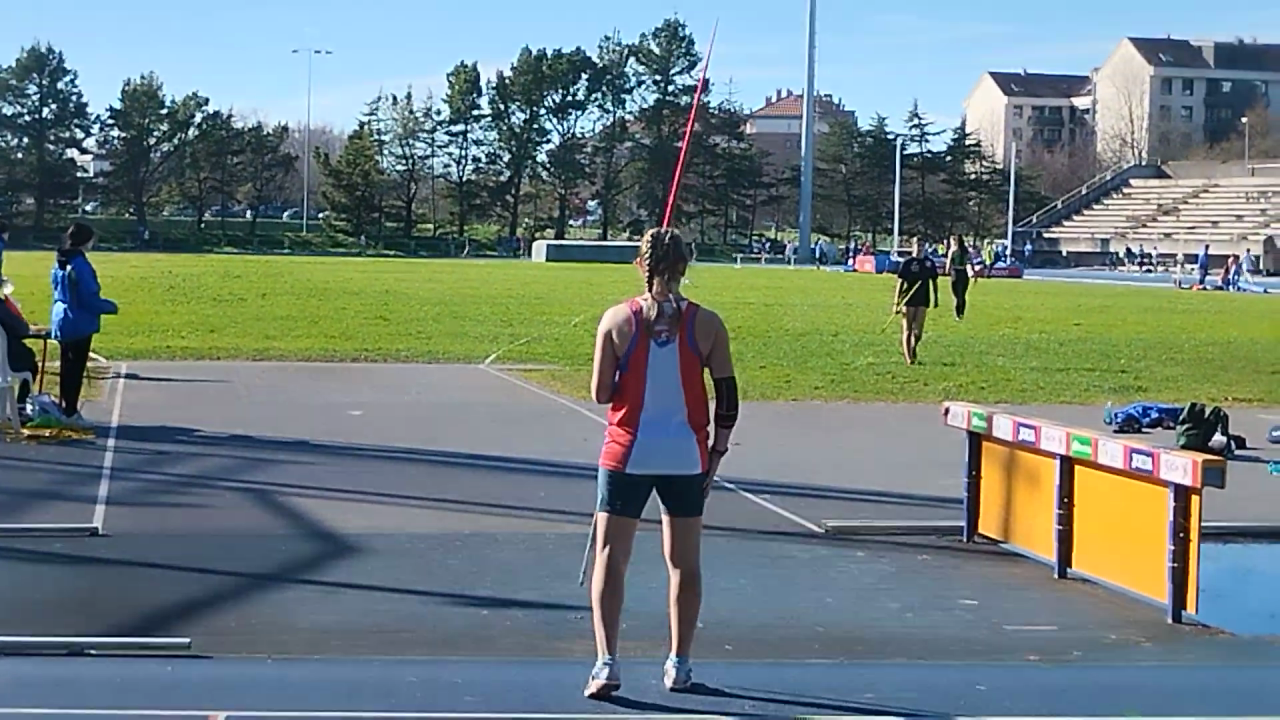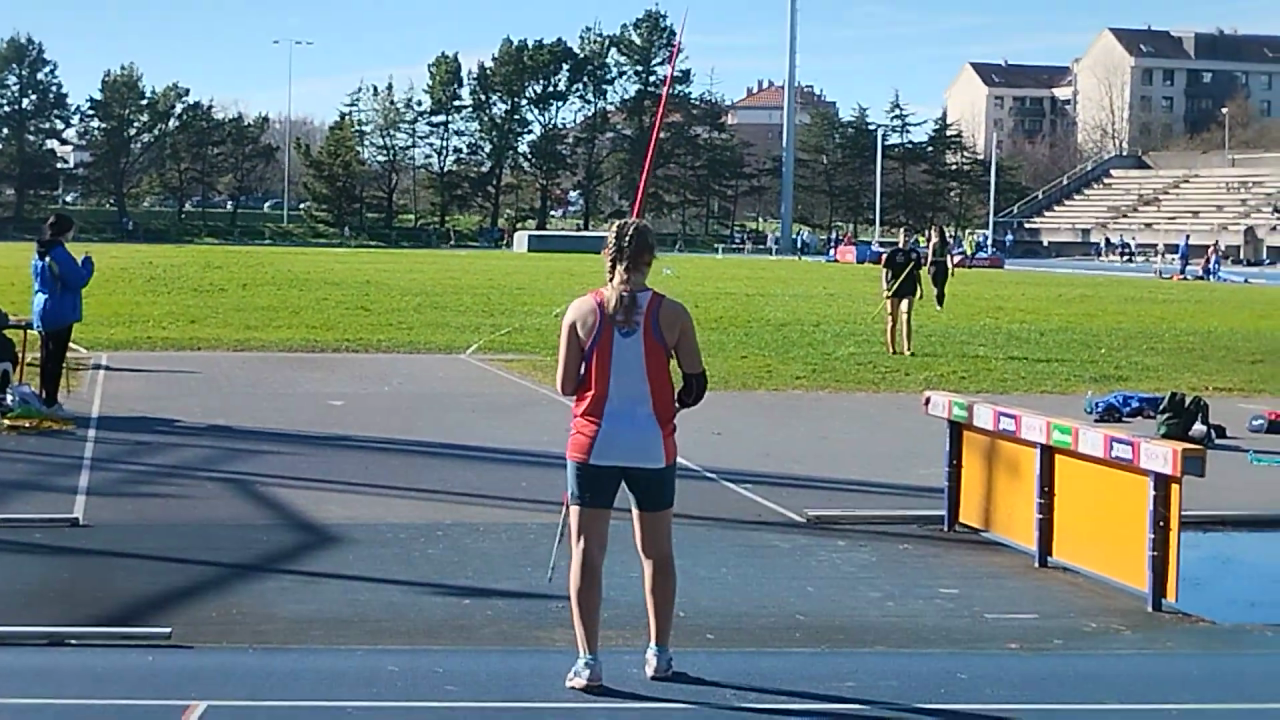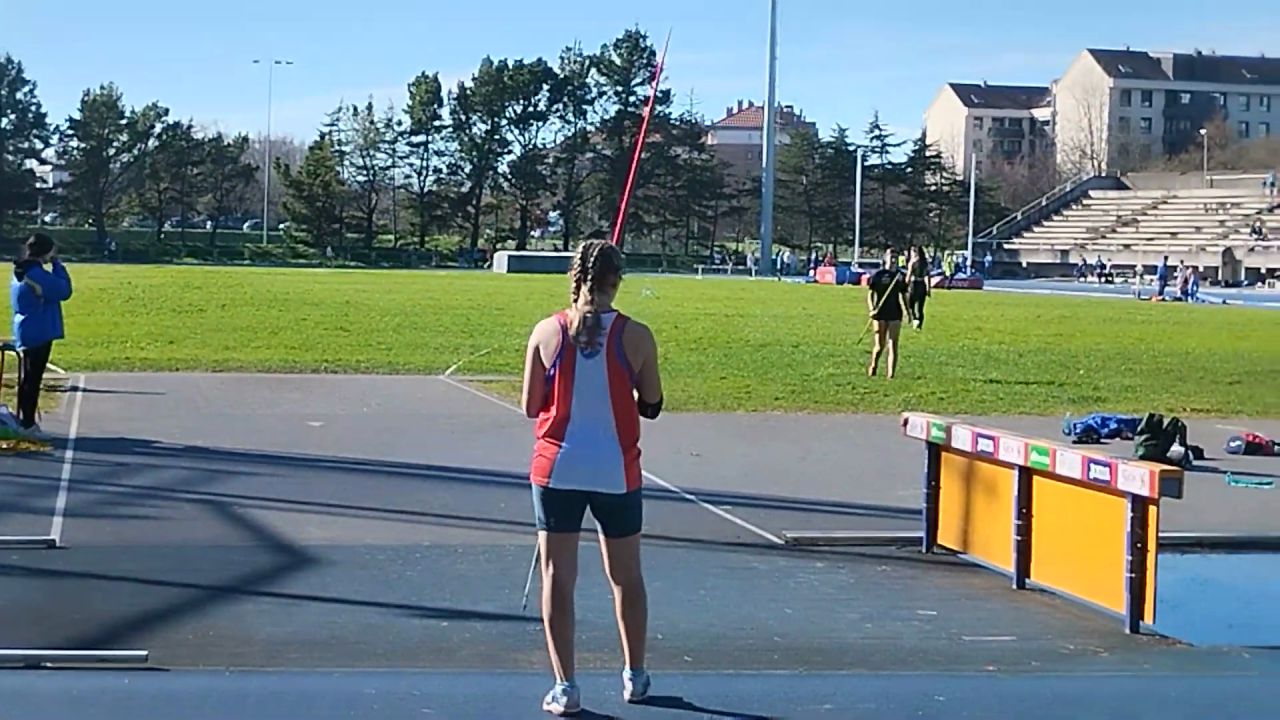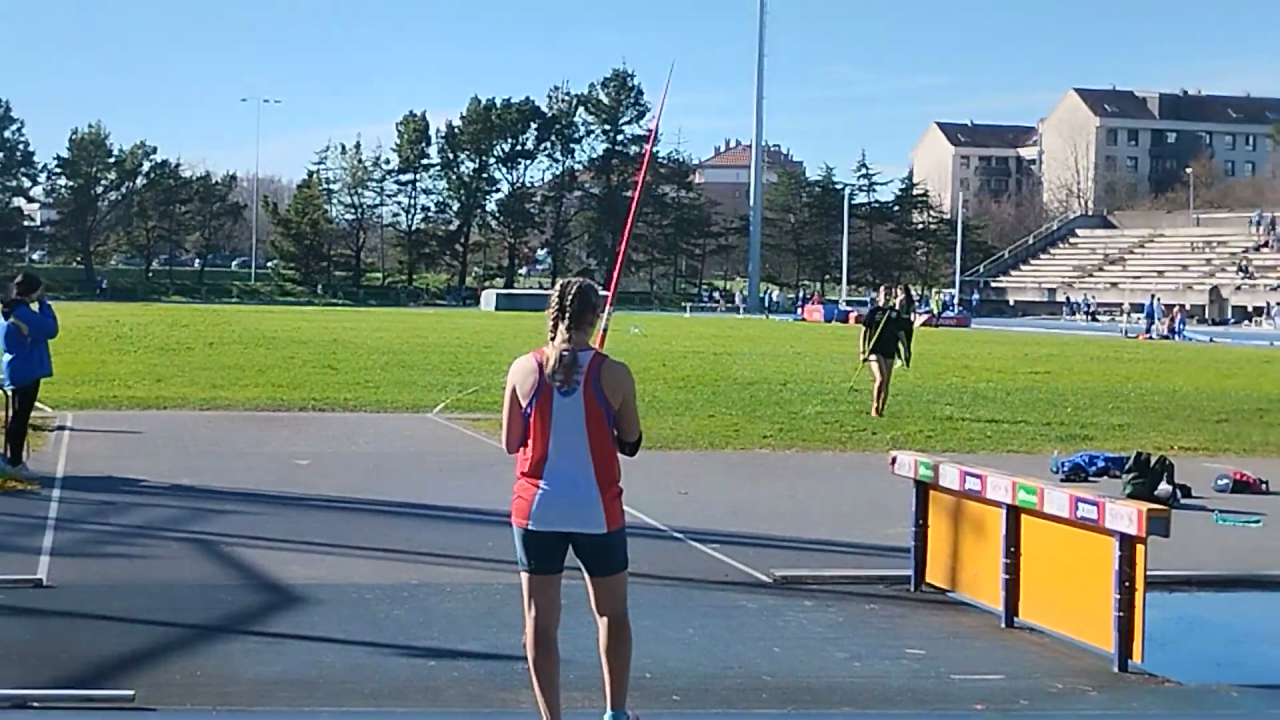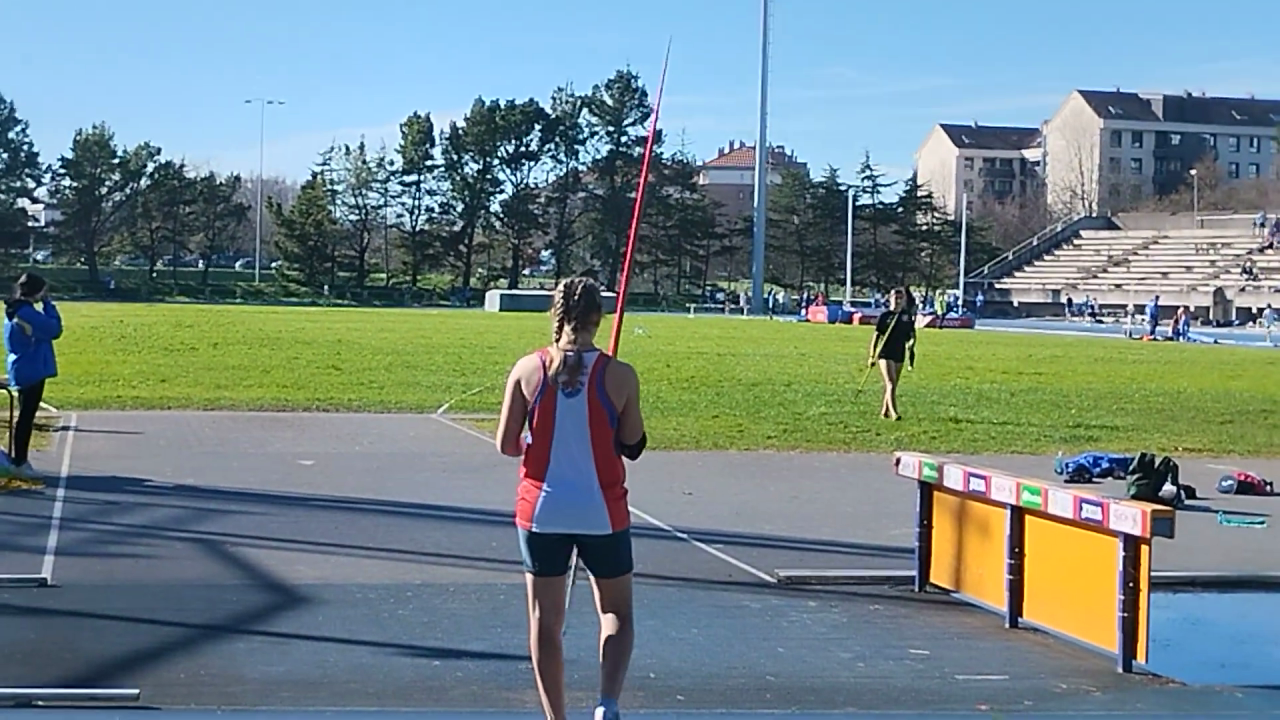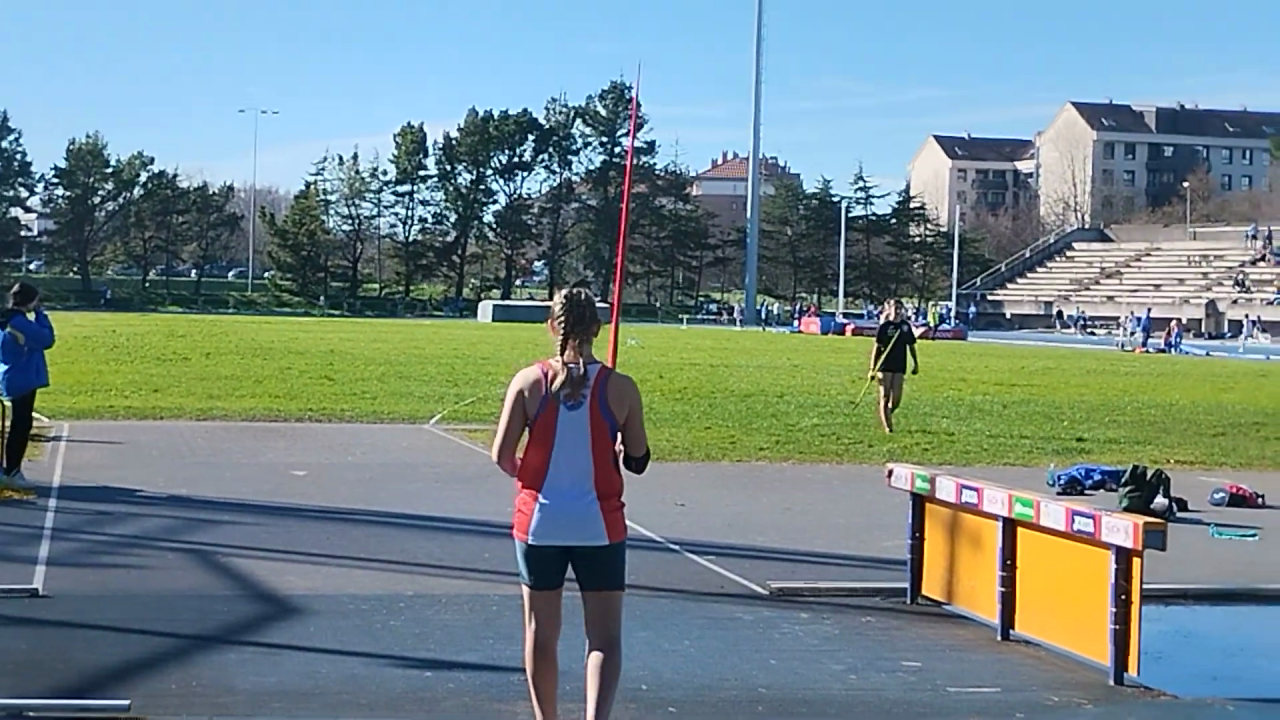
dt=0.2s
person 1, frame 1
left shoulder: (617, 320)
right shoulder: (706, 324)
left elbow: (601, 392)
right elbow: (727, 394)
right wrist: (717, 448)
left hip: (628, 453)
right hip: (685, 455)
left knee: (609, 557)
right knee: (684, 562)
left ankle: (607, 663)
right ankle: (678, 664)
person 1, frame 2
left shoulder: (581, 311)
right shoulder: (671, 314)
left elbow: (566, 385)
right elbow: (696, 385)
left hip: (593, 445)
right hip: (652, 447)
left knee: (586, 552)
right knee: (657, 553)
left ankle: (588, 661)
right ankle: (659, 653)
person 1, frame 3
left shoulder: (546, 331)
right shoulder: (636, 336)
left elbow: (531, 406)
right elbow: (651, 406)
left hip: (557, 468)
right hip: (616, 471)
left knee: (557, 578)
right knee: (627, 577)
right ankle: (635, 676)
person 1, frame 4
left shoulder: (523, 370)
right shoulder: (614, 374)
left elbow: (511, 444)
right elbow: (630, 444)
left hip: (537, 509)
right hip: (597, 511)
left knee: (541, 618)
right knee: (613, 613)
person 1, frame 5
left shoulder: (528, 369)
right shoulder: (619, 375)
left elbow: (506, 445)
right elbow: (633, 447)
left hip: (542, 509)
right hip: (601, 511)
left knee: (545, 620)
right knee: (617, 613)
person 1, frame 6
left shoulder: (529, 381)
right shoulder: (620, 388)
left elbow: (502, 455)
right elbow: (637, 462)
left hip: (540, 522)
right hip: (598, 526)
left knee: (541, 632)
right knee: (604, 637)
person 2, frame 1
left shoulder: (61, 262)
right shoulder: (80, 264)
right elbow: (90, 298)
right wrist: (110, 307)
left hip: (62, 322)
right hip: (78, 323)
left knee: (68, 368)
right knee: (76, 369)
left ankle: (67, 410)
right ankle: (70, 413)
person 2, frame 2
left shoulder: (41, 252)
right shoulder: (59, 254)
right elbow: (77, 282)
right wrist: (87, 264)
left hip: (44, 312)
right hip: (59, 314)
left knee: (48, 358)
right knee: (55, 359)
left ankle: (47, 401)
right ankle: (51, 404)
person 2, frame 3
left shoulder: (21, 272)
right shoulder: (38, 274)
right elbow: (64, 290)
right wrist: (57, 265)
left hip: (25, 332)
right hip: (38, 333)
left knee: (28, 379)
right knee: (33, 379)
left ankle: (24, 422)
right ankle: (28, 425)
person 2, frame 4
right shoulder: (24, 313)
left elbow: (37, 328)
right elbow: (51, 329)
left wrist: (40, 303)
right wrist: (44, 303)
right hip: (26, 371)
left knee: (17, 417)
right knee: (21, 418)
person 2, frame 5
left shoulder: (15, 311)
right shoulder: (27, 313)
left elbow: (41, 327)
right elbow: (55, 329)
left wrist: (45, 304)
right wrist: (48, 303)
left hip: (22, 371)
right hip: (31, 371)
left knee: (24, 417)
right knee: (26, 418)
left ankle: (19, 461)
right ankle: (19, 463)
person 2, frame 6
right shoulder: (20, 323)
left elbow: (34, 336)
right elbow: (47, 339)
left wrist: (37, 313)
right wrist: (40, 313)
right hip: (23, 381)
left knee: (21, 426)
right knee: (20, 427)
